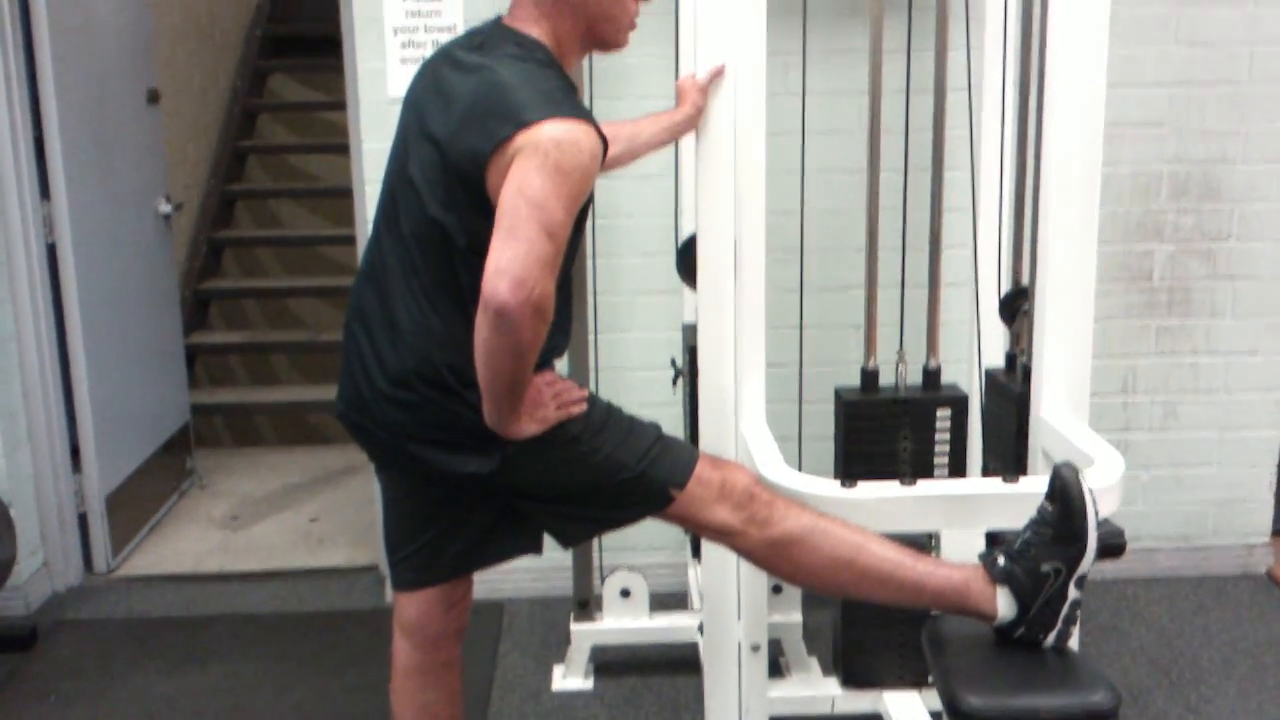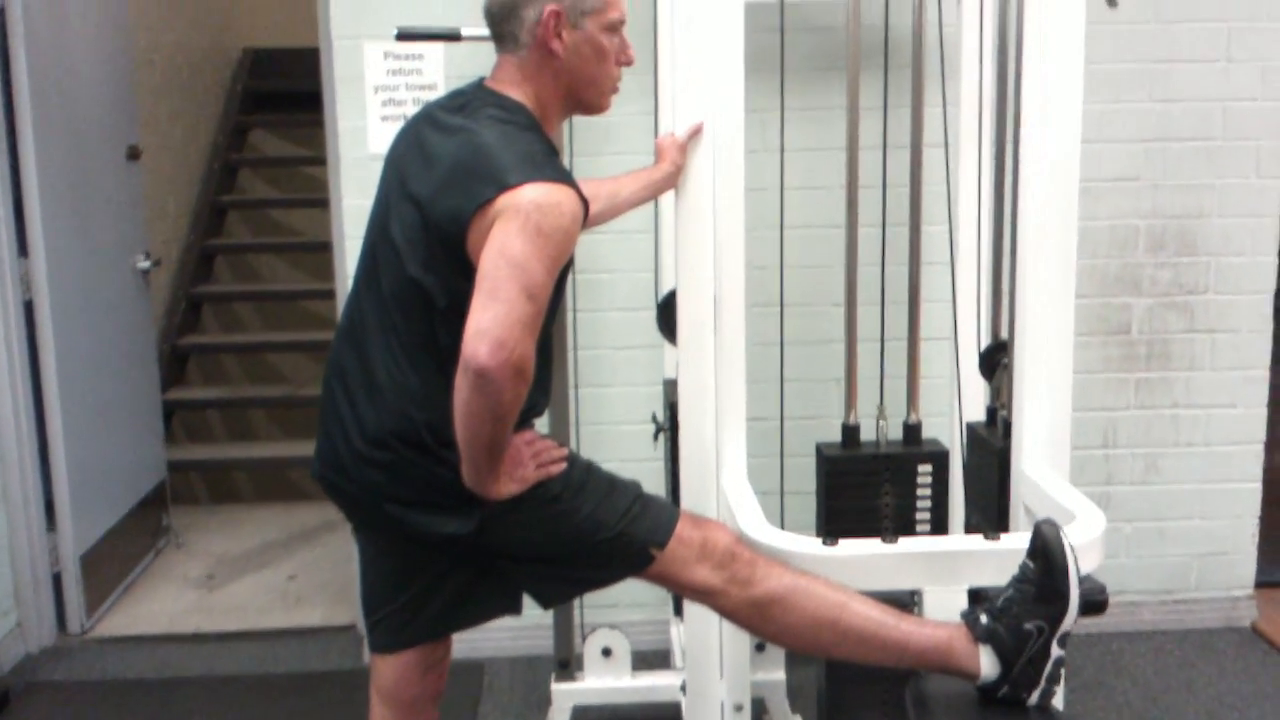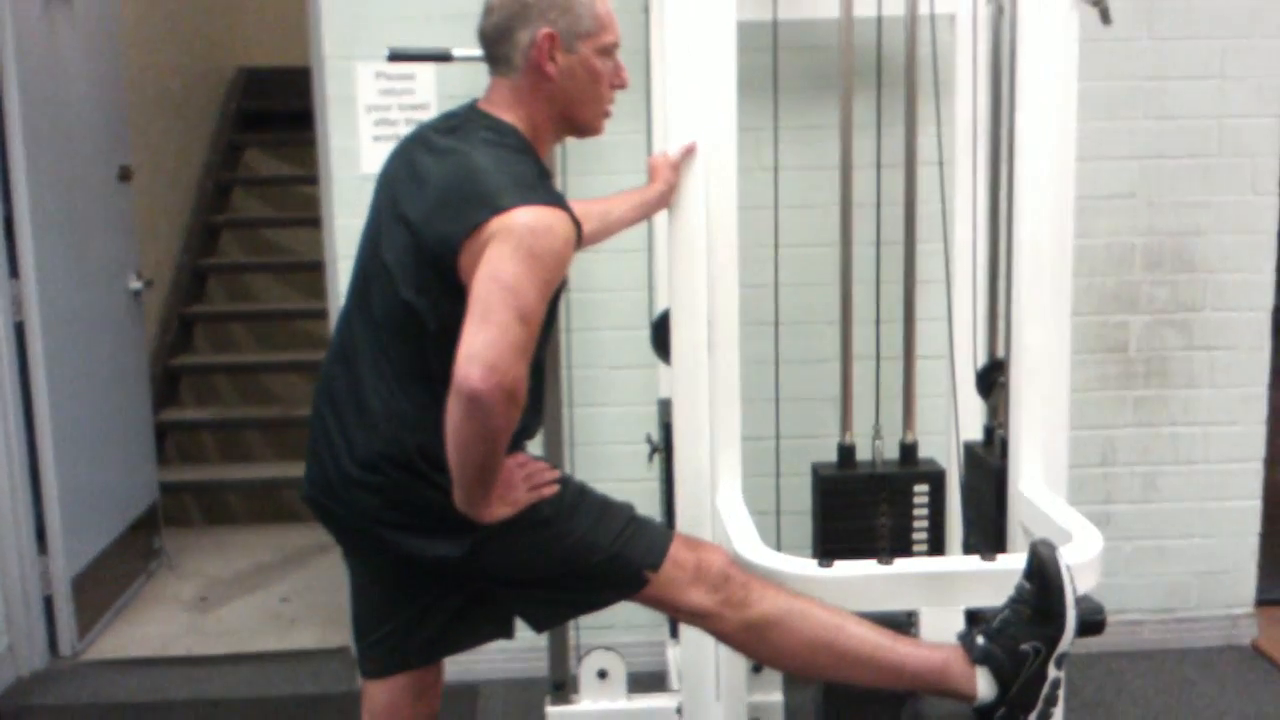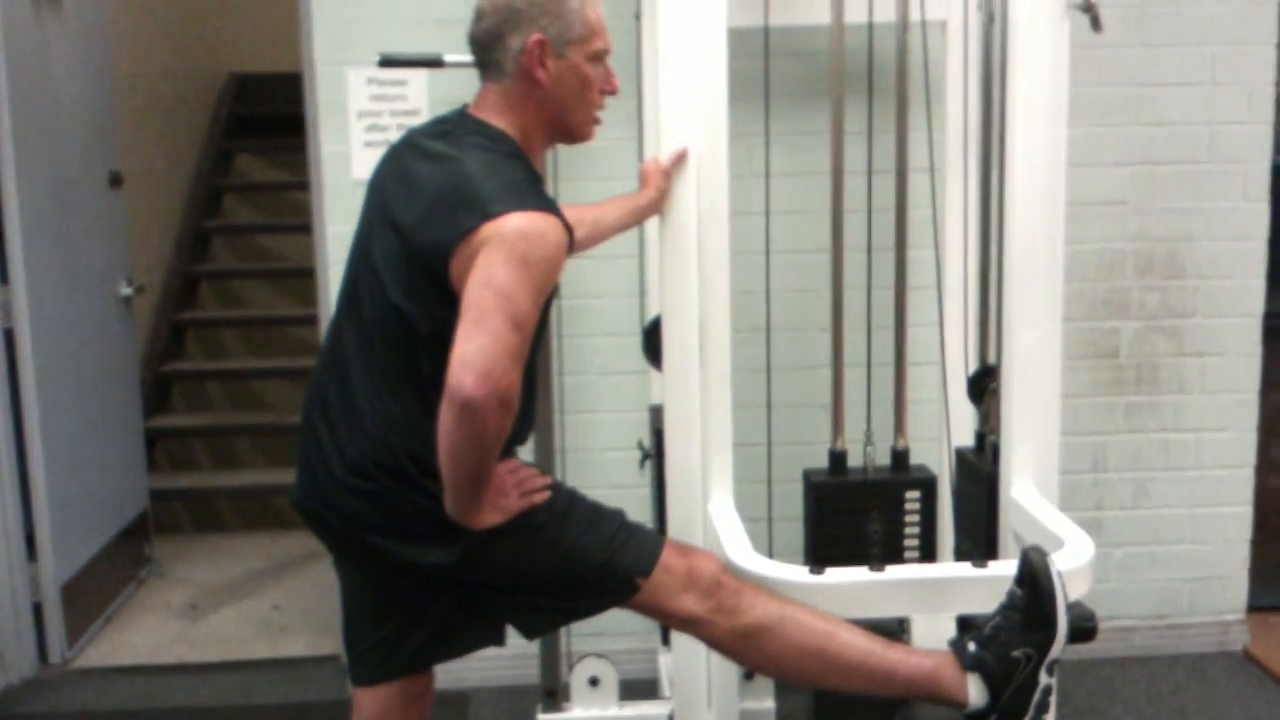
dt=0.5s
person 1, frame 1
right shoulder: (551, 130)
right elbow: (514, 298)
left wrist: (677, 122)
right wrist: (505, 411)
left hip: (394, 396)
right hip: (471, 403)
left knee: (427, 626)
right knee: (731, 502)
right ankle: (1000, 596)
person 1, frame 2
left shoulder: (445, 121)
right shoulder: (532, 191)
right elbow: (494, 359)
left wrist: (658, 179)
right wrist: (484, 474)
left hip: (372, 460)
right hip: (450, 471)
right knee: (714, 561)
right ankle: (981, 653)
person 1, frame 3
left shoulder: (437, 143)
right shoulder: (524, 211)
right elbow: (486, 383)
left wrist: (650, 199)
right wrist: (475, 498)
left hip: (362, 480)
right hip: (437, 489)
right knee: (707, 583)
person 1, frame 4
left shoulder: (426, 148)
right shoulder: (515, 218)
right elbow: (480, 389)
left wrist: (641, 205)
right wrist: (469, 505)
left hip: (351, 487)
right hip: (430, 498)
right knee: (698, 589)
